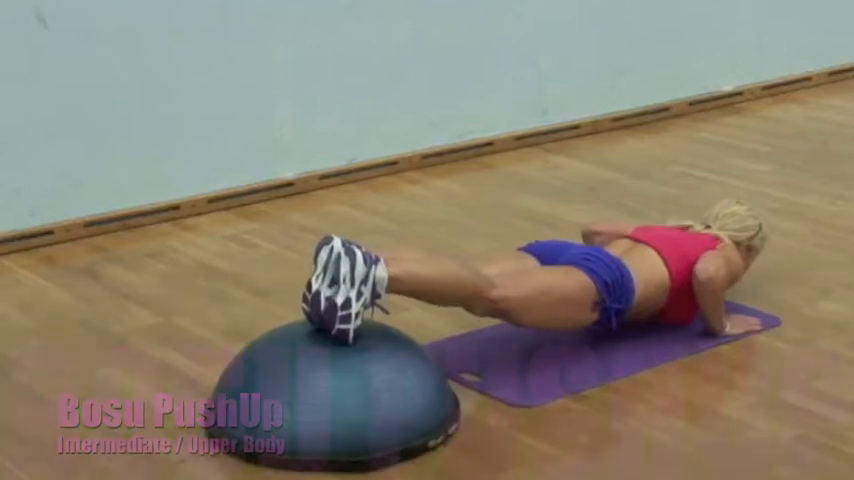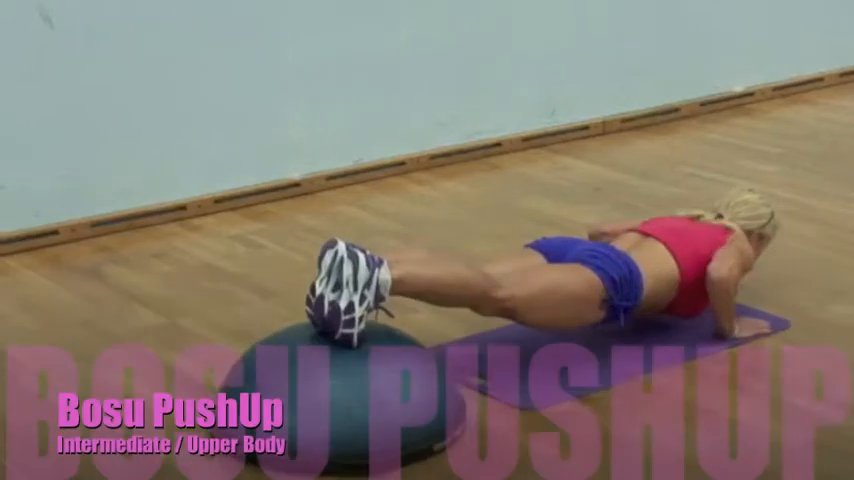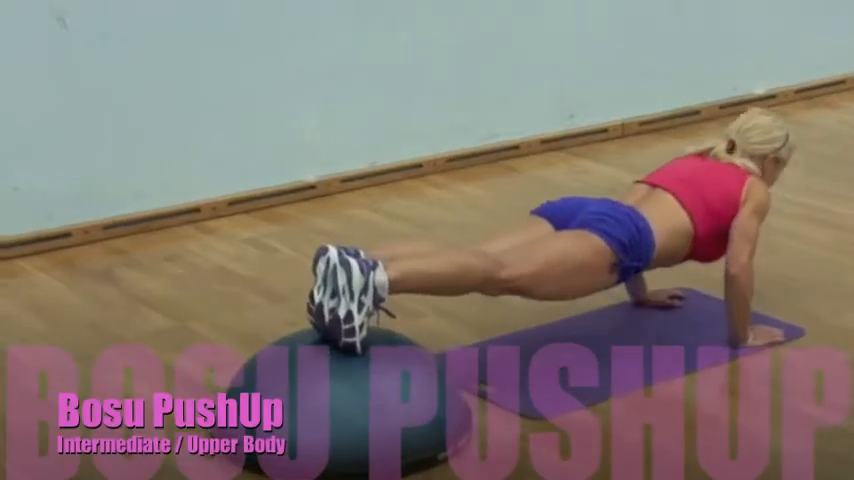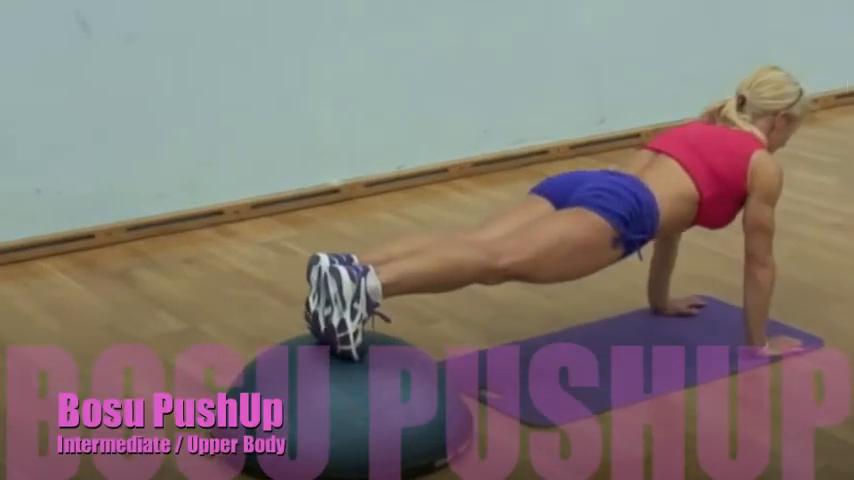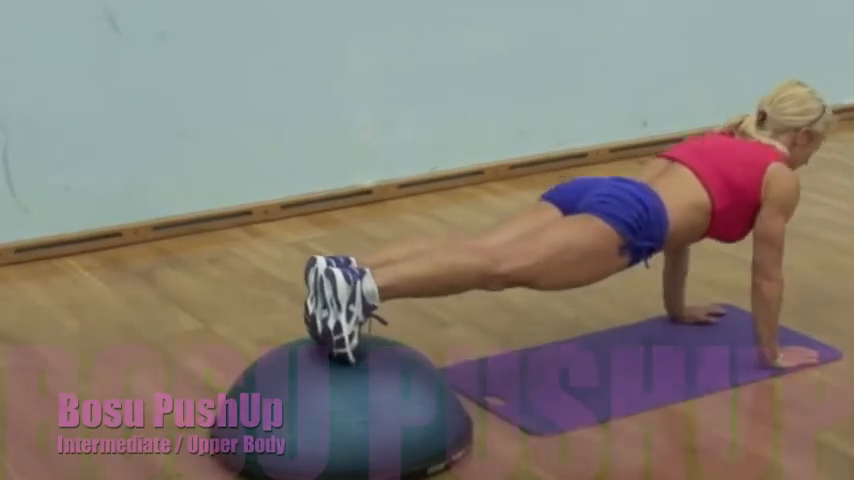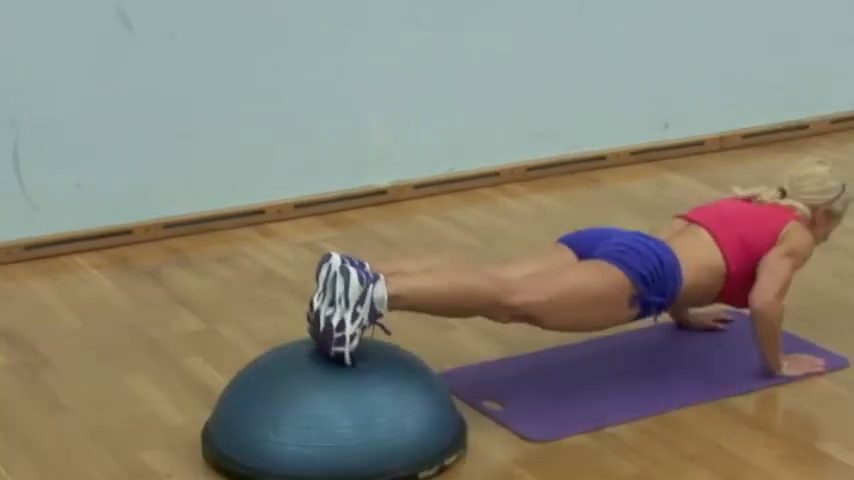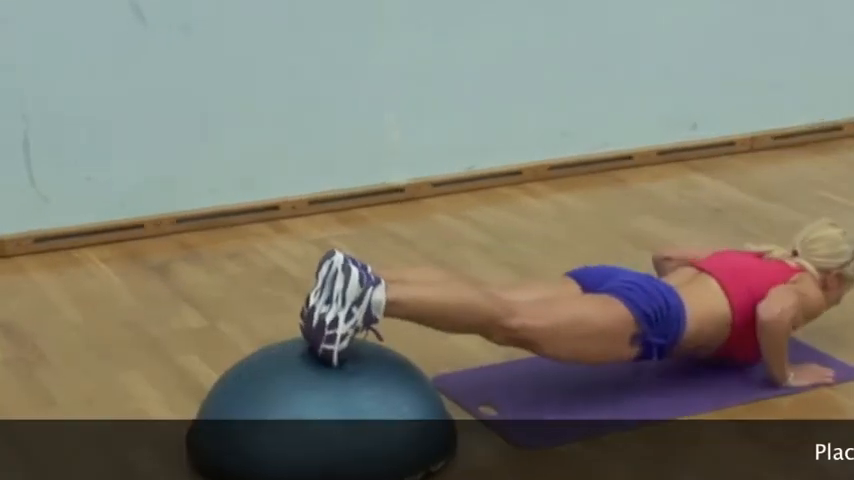
dt=0.4s
person 1, frame 1
left shoulder: (665, 232)
right shoulder: (727, 258)
left elbow: (593, 229)
right elbow: (706, 274)
right wrist: (720, 324)
left hip: (561, 253)
right hip: (605, 284)
left knee: (476, 282)
right knee: (494, 295)
left ankle: (355, 261)
right ankle: (374, 275)
person 1, frame 2
left shoulder: (678, 221)
right shoulder: (739, 246)
left elbow: (598, 230)
right elbow: (719, 278)
right wrist: (728, 328)
left hip: (566, 250)
right hip: (612, 277)
left knee: (476, 279)
right knee: (499, 297)
left ankle: (358, 263)
right ankle: (378, 278)
person 1, frame 3
left shoulder: (689, 162)
right shoulder: (754, 192)
right elbow: (737, 270)
left wrist: (640, 293)
right wrist: (743, 336)
left hip: (577, 209)
right hip: (615, 236)
left knee: (475, 258)
right knee: (504, 275)
left ankle: (353, 264)
right ankle: (377, 281)
person 1, frame 4
left shoulder: (697, 130)
right shoulder: (763, 166)
left elbow: (671, 213)
right elbow: (760, 261)
left wrist: (658, 301)
right wrist: (759, 344)
left hip: (578, 183)
right hip: (618, 208)
left knee: (470, 245)
right knee: (501, 263)
left ankle: (347, 268)
right ankle: (369, 287)
person 1, frame 5
left shoulder: (718, 142)
right shoulder: (780, 178)
left elbow: (678, 222)
right elbow: (767, 274)
left wrist: (676, 309)
right wrist: (771, 353)
left hip: (589, 191)
right hip: (626, 217)
left knee: (474, 249)
right knee: (503, 268)
left ankle: (347, 271)
right ankle: (366, 288)
person 1, frame 6
left shoulder: (741, 206)
right shoulder: (796, 238)
right elbow: (763, 300)
left wrist: (683, 313)
right wrist: (776, 364)
left hip: (606, 242)
right hip: (642, 273)
left knee: (493, 283)
right knee: (513, 302)
left ankle: (359, 276)
right ankle: (373, 293)
person 1, frame 7
left shoulder: (752, 259)
right shoulder: (807, 292)
left elbow: (666, 255)
right elbow: (770, 314)
right wrist: (784, 374)
left hip: (614, 282)
right hip: (647, 314)
left knee: (495, 307)
right knee: (516, 324)
left ankle: (357, 278)
right ankle: (373, 297)
